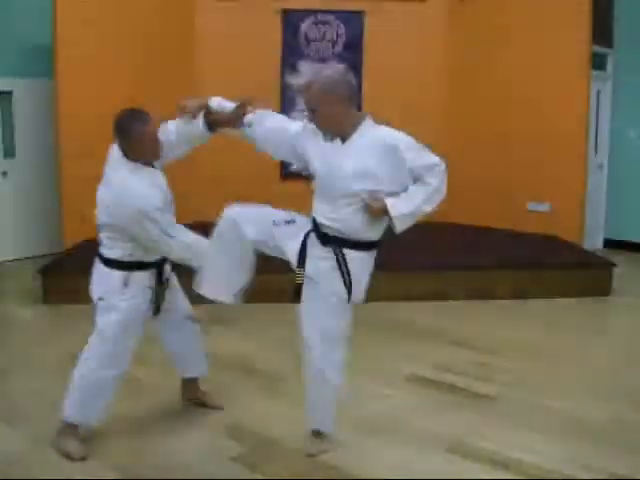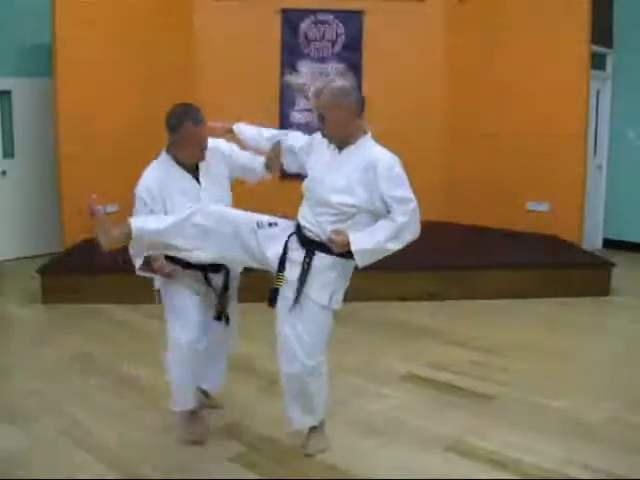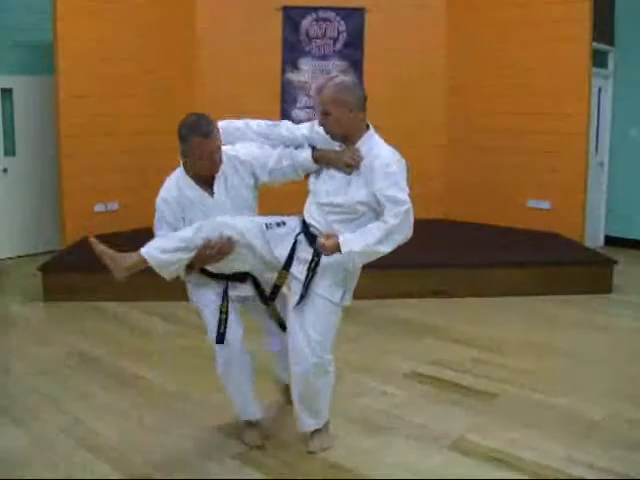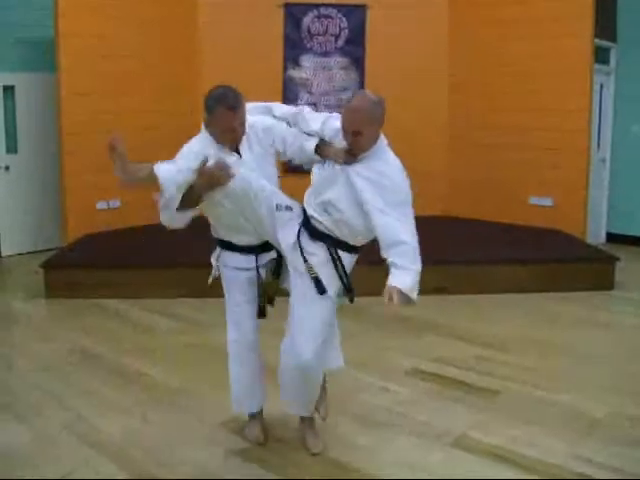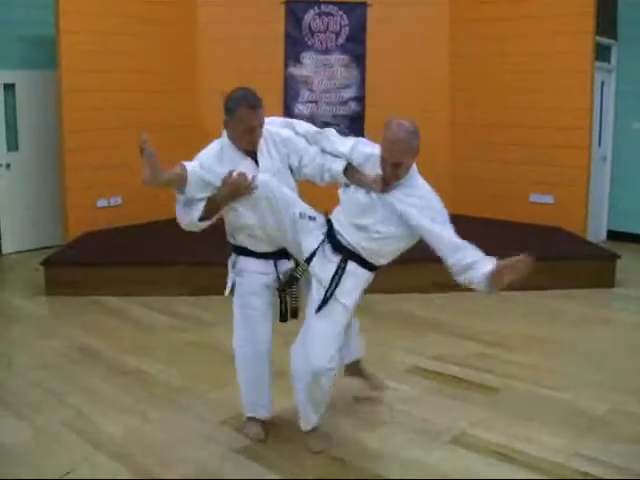
dt=0.3s
person 1, frame 1
left shoulder: (391, 144)
right shoulder: (310, 137)
left elbow: (435, 178)
right elbow: (265, 124)
left wrist: (395, 208)
right wrist: (215, 107)
left hip: (345, 260)
right hip: (309, 237)
left knee: (323, 349)
right knee: (238, 219)
left ankle: (321, 428)
right ankle: (216, 296)
person 1, frame 2
left shoulder: (382, 164)
right shoulder: (322, 146)
left elbow: (407, 222)
right elbow: (286, 145)
left wrist: (356, 241)
right wrist: (236, 131)
left hip: (322, 267)
right hip: (288, 241)
left knee: (302, 356)
right knee: (212, 219)
left ankle: (314, 425)
right ankle: (121, 233)
person 1, frame 3
left shoulder: (385, 161)
right shoulder: (324, 138)
left elbow: (399, 224)
right elbow: (276, 134)
left wrist: (346, 245)
right wrist: (218, 131)
left hip: (329, 265)
right hip: (295, 237)
left knee: (310, 354)
right knee: (221, 231)
left ankle: (317, 424)
right ankle: (131, 261)
person 1, frame 4
left shoulder: (391, 176)
right shoulder: (335, 131)
left elbow: (402, 237)
right elbow: (297, 115)
left wrist: (402, 282)
left hip: (324, 258)
right hip: (294, 227)
left knee: (305, 350)
left ankle: (305, 414)
person 1, frame 5
left shoulder: (422, 201)
right shoulder: (362, 153)
left elbow: (454, 250)
right elbow: (323, 137)
left wrist: (491, 274)
left hip: (344, 274)
right hip: (317, 239)
left knee: (318, 359)
right knee: (261, 186)
left ankle: (311, 421)
person 2, frame 1
left shoulder: (126, 151)
right shoulder: (135, 195)
left elbow: (181, 134)
right elbow: (171, 239)
left wrist: (216, 117)
left hip: (153, 268)
right hip: (125, 279)
left knee: (182, 319)
right knee: (108, 353)
left ankle: (191, 387)
right ankle: (69, 427)
person 2, frame 2
left shoulder: (218, 152)
right shoulder: (153, 183)
left elbow: (253, 166)
right elbow: (140, 242)
right wrist: (157, 265)
left hip: (222, 265)
right hip: (181, 274)
left knee: (221, 332)
right knee: (188, 340)
left ankle: (200, 389)
right ankle: (187, 411)
person 2, frame 3
left shoulder: (241, 160)
right shoulder: (171, 196)
left elbow: (288, 159)
left wrist: (331, 157)
right wrist: (200, 259)
right hip: (211, 284)
left knee: (288, 333)
right knee: (230, 352)
left ankle: (290, 386)
right ankle: (250, 419)
person 2, frame 4
left shoulder: (261, 128)
right shoulder: (195, 155)
left elbow: (300, 143)
right elbow: (171, 215)
left wrist: (329, 151)
right wrist: (199, 188)
right hip: (238, 258)
right knee: (243, 335)
right ankle: (253, 413)
person 2, frame 5
left shoulder: (280, 139)
right shoulder: (212, 160)
left elbow: (320, 164)
right elbow: (190, 217)
left wrist: (361, 178)
right wrist: (225, 196)
right hip: (253, 264)
right knee: (254, 341)
left ankle: (352, 363)
right ankle: (256, 413)
